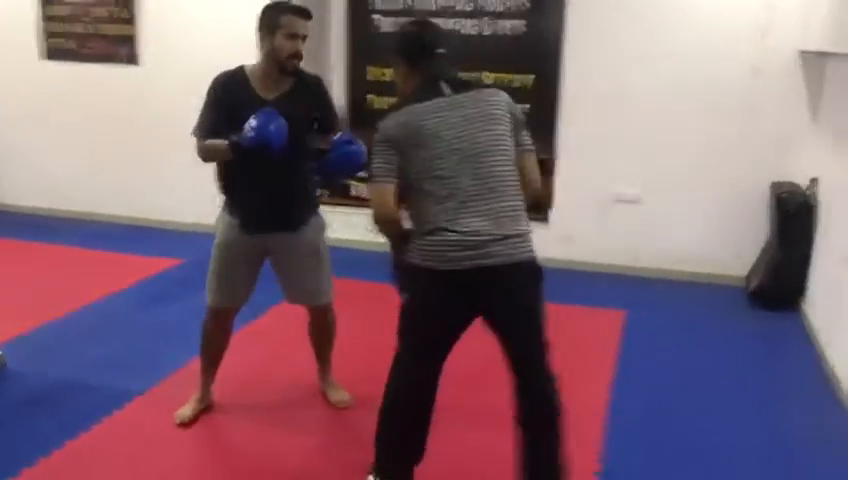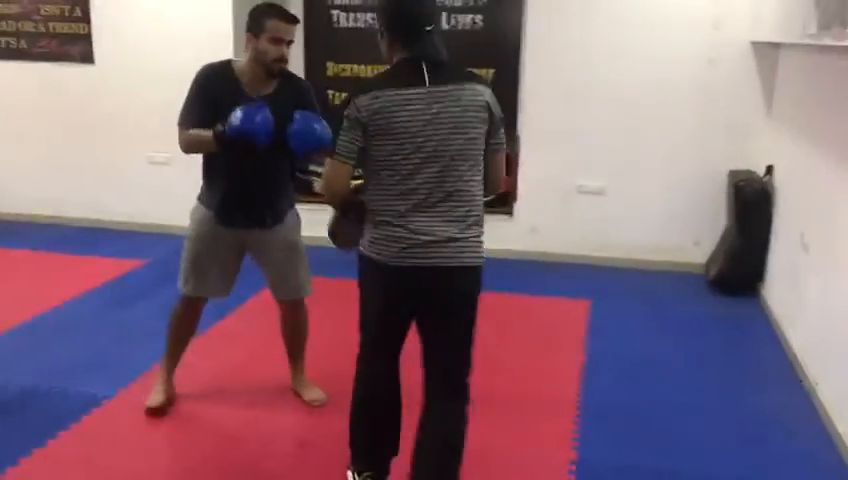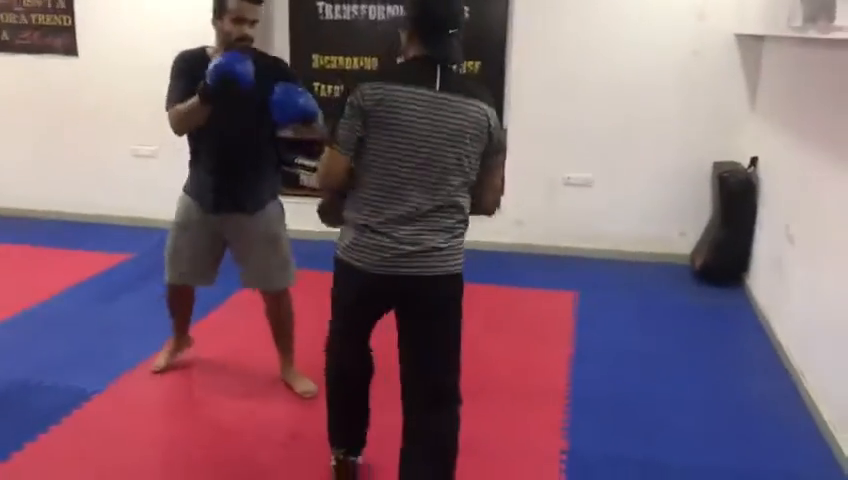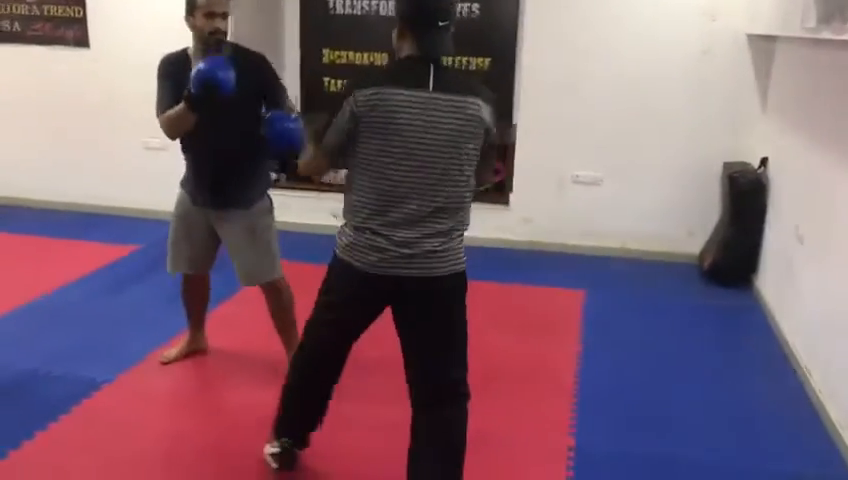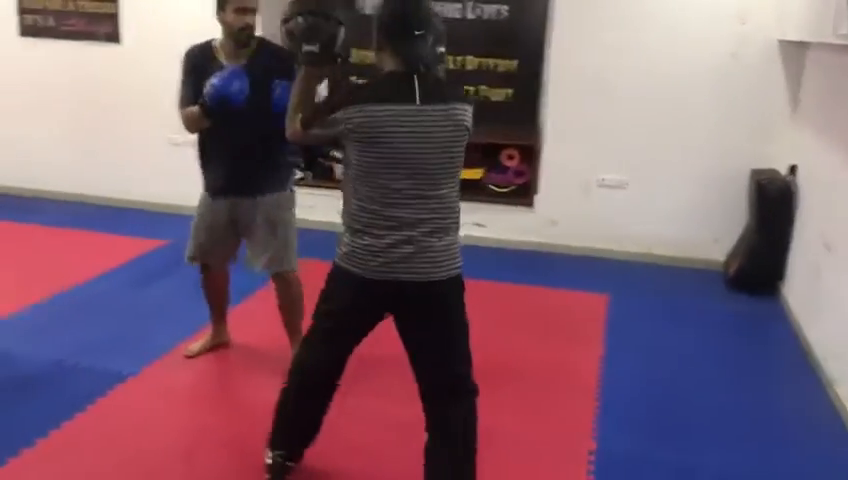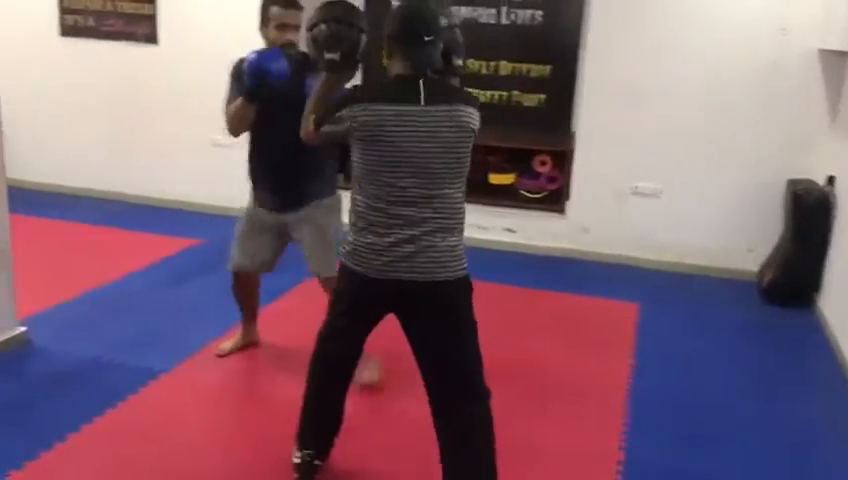
dt=0.2s
person 1, frame 1
left shoulder: (396, 124)
right shoulder: (499, 102)
left elbow: (384, 210)
right elbow: (533, 186)
left wrist: (404, 244)
left hip: (439, 266)
right hip: (513, 260)
left knee: (413, 371)
right knee: (535, 377)
person 1, frame 2
left shoulder: (368, 100)
right shoulder: (478, 93)
left elbow: (333, 188)
right elbow: (497, 181)
left wrist: (361, 203)
left hip: (386, 258)
right hip: (458, 261)
left knee: (377, 365)
right knee: (447, 385)
person 1, frame 3
left shoulder: (373, 92)
right shoulder: (482, 109)
left elbow: (330, 177)
right elbow: (488, 201)
left hip: (363, 259)
right hip: (436, 269)
left knee: (346, 353)
right knee: (433, 395)
person 1, frame 4
left shoulder: (368, 91)
right shoulder: (478, 102)
left elbow: (311, 166)
left hip: (362, 261)
right hip: (438, 270)
left knee: (318, 352)
right knee: (442, 395)
left ankle: (286, 441)
person 1, frame 5
left shoulder: (357, 103)
right shoulder: (459, 106)
left elbow: (295, 129)
left wrist: (308, 72)
left hip: (362, 269)
right hip: (436, 274)
left knee: (318, 360)
right knee: (451, 392)
person 1, frame 6
left shoulder: (363, 103)
right shoulder: (465, 108)
left elbow: (309, 132)
left wrist: (326, 77)
right wrist: (441, 79)
left hip: (367, 268)
right hip: (440, 274)
left knee: (333, 357)
right knee: (462, 392)
person 2, frame 1
left shoulder: (312, 89)
right shoulder: (228, 86)
left elbow: (330, 133)
right elbow: (204, 148)
right wrist: (237, 146)
left hip: (299, 219)
right hip: (241, 219)
left knee: (320, 303)
right knee: (220, 308)
left ankle: (325, 377)
right ankle: (203, 392)
person 2, frame 2
left shoulder: (297, 90)
right shoulder: (212, 78)
right elbow: (186, 140)
right wrist: (222, 135)
left hip: (275, 213)
right hip: (217, 209)
left knee: (293, 299)
right knee: (191, 297)
left ankle: (298, 376)
right ankle: (166, 379)
person 2, frame 3
left shoulder: (272, 69)
right shoulder: (189, 63)
left elbow: (307, 113)
right elbow: (177, 123)
left wrist: (301, 112)
right wrist: (207, 94)
left hip: (256, 200)
right hip: (201, 195)
left knee: (276, 288)
right knee: (179, 282)
left ankle: (289, 366)
right ankle: (179, 343)
person 2, frame 4
left shoulder: (252, 63)
right shoulder: (172, 66)
left elbow: (284, 110)
right elbow: (169, 127)
left wrist: (283, 127)
right wrist: (194, 100)
left hip: (246, 195)
right hip: (196, 191)
left knee: (271, 280)
right knee: (192, 271)
left ankle: (296, 354)
right ankle: (196, 337)
person 2, frame 5
left shoulder: (278, 58)
right shoulder: (198, 58)
right elbow: (190, 123)
right wrist: (210, 106)
left hip: (269, 187)
right hip: (220, 185)
left knee: (283, 273)
right knee: (210, 262)
left ankle: (297, 348)
right ankle: (219, 332)
person 2, frame 6
left shoulder: (312, 69)
right shoulder: (247, 66)
right elbow: (234, 124)
right wrist: (252, 93)
left hip: (316, 196)
right hip: (267, 195)
left knee: (333, 279)
right knee: (243, 269)
right ankle: (249, 332)
